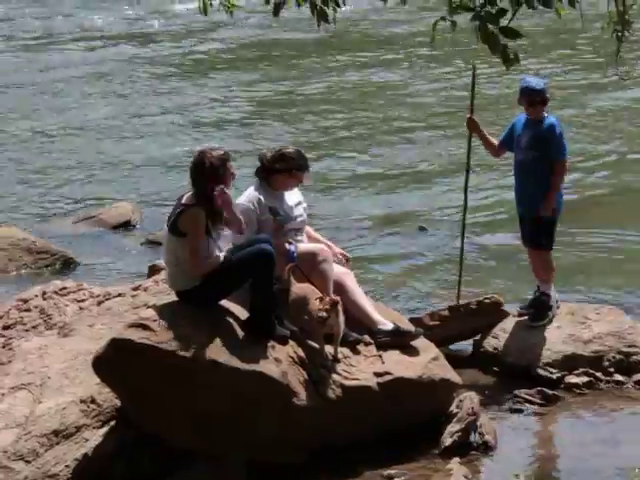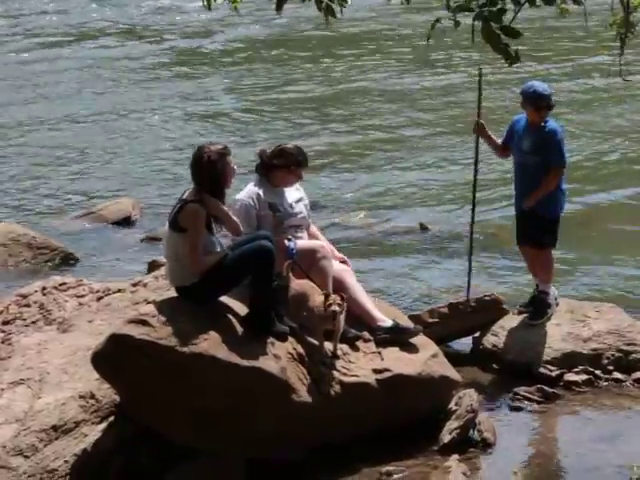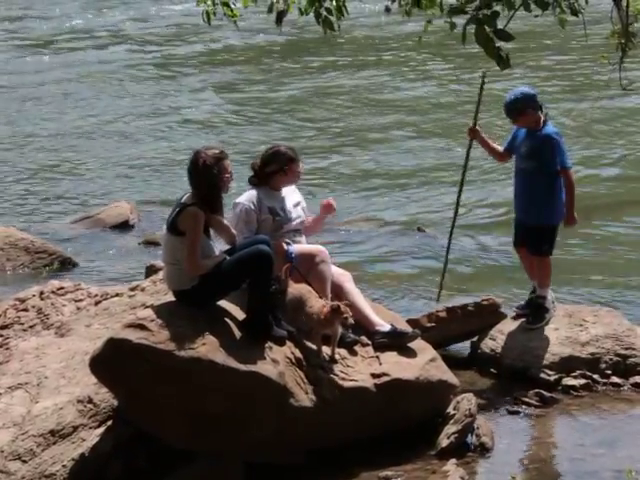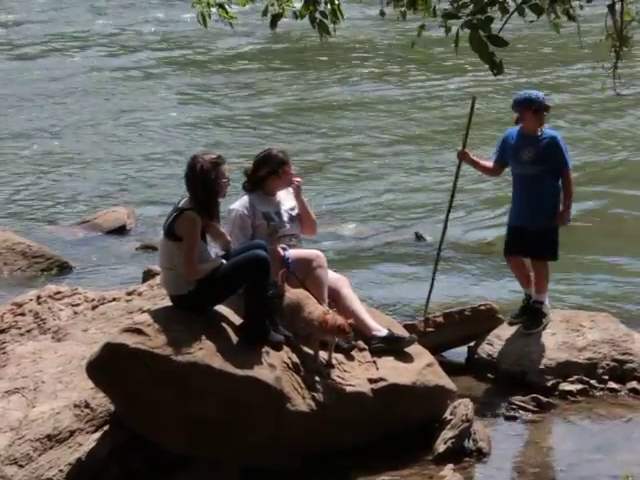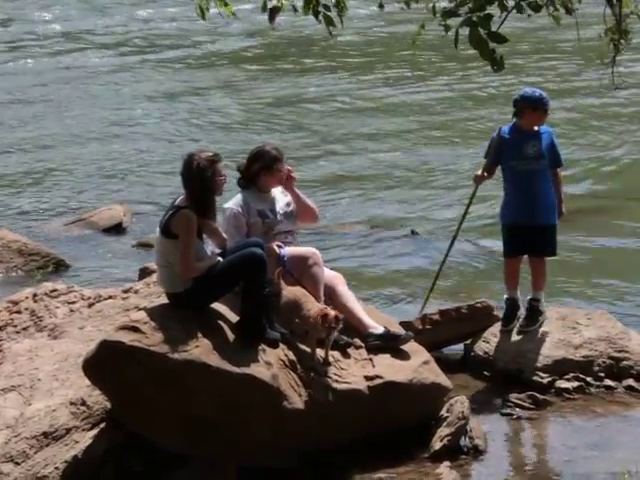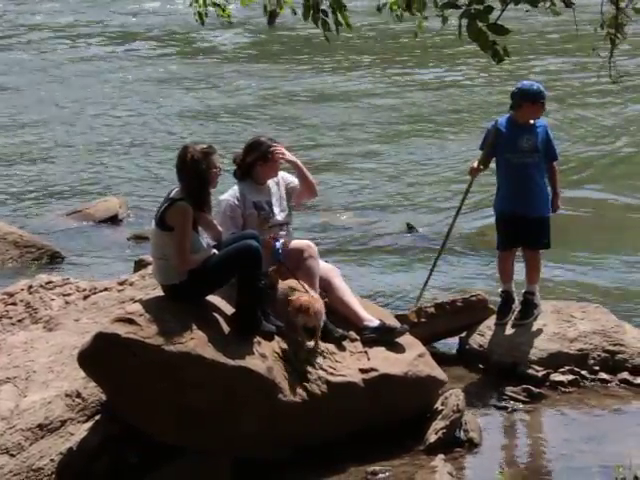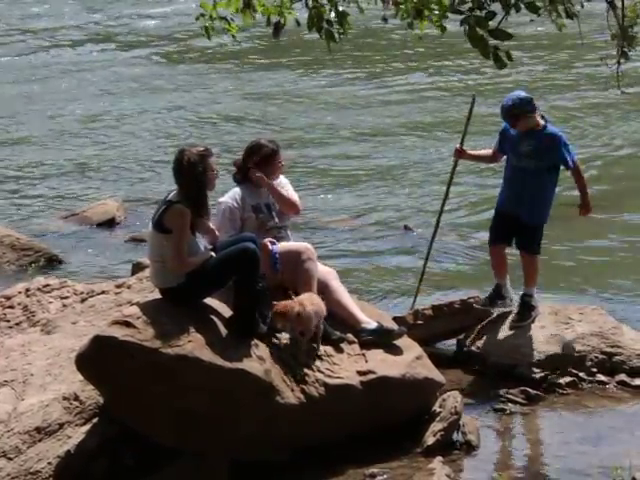
dt=0.7s
person 1, frame 1
left shoulder: (551, 126)
right shoulder: (518, 123)
left elbow: (561, 167)
right elbow: (497, 151)
left wrist: (550, 202)
right wrist: (478, 131)
left hip: (543, 202)
right hip: (524, 201)
left knee: (540, 251)
right knee: (531, 249)
left ankle: (548, 299)
right ankle: (542, 292)
person 1, frame 2
left shoulder: (552, 132)
right shoulder: (517, 124)
left elbow: (558, 171)
right elbow: (503, 152)
left wrist: (534, 198)
right wrist: (485, 135)
left hip: (546, 203)
right hip: (524, 201)
left knee: (541, 250)
right knee: (526, 247)
left ankle: (547, 297)
right ankle: (541, 290)
person 1, frame 3
left shoulder: (549, 137)
right shoulder: (521, 132)
left elbow: (567, 174)
right elbow: (502, 156)
left wrist: (569, 210)
right wrist: (480, 138)
left hip: (545, 210)
right hip: (524, 208)
left knee: (540, 255)
right knee: (522, 249)
left ankle: (545, 302)
right ankle: (537, 293)
person 1, frame 4
left shoulder: (552, 139)
right shoulder: (510, 138)
left elbow: (566, 176)
right elbow: (495, 169)
left wrist: (566, 207)
right wrist: (471, 160)
left hip: (545, 215)
right hip: (519, 213)
left knee: (539, 261)
right knee: (512, 257)
left ankle: (540, 307)
right ankle: (531, 298)
person 1, frame 5
left shoulder: (547, 135)
right shoulder: (504, 136)
left elbow: (554, 171)
right elbow: (490, 168)
left wrist: (559, 200)
right wrist: (481, 176)
left hip: (543, 212)
right hip: (514, 213)
left knee: (537, 259)
right knee: (511, 259)
left ankle: (536, 305)
right ankle: (512, 303)
person 1, frame 6
left shoulder: (542, 129)
right shoulder: (499, 128)
left elbow: (550, 164)
right elbow: (486, 158)
left wrist: (556, 194)
right wrist: (477, 167)
left hip: (537, 204)
right hip: (507, 205)
left knee: (532, 251)
right knee: (505, 252)
left ankle: (531, 298)
right ankle: (507, 296)
person 1, frame 7
left shoulder: (553, 137)
right shoulder: (509, 130)
left elbow: (575, 168)
right elbow: (495, 155)
left wrist: (585, 199)
right wrist: (468, 154)
left hip: (534, 208)
right hip: (507, 203)
left knee: (528, 254)
right knee: (496, 246)
left ankle: (529, 300)
right ankle: (502, 291)
person 2, frame 1
left shoulder: (293, 193)
right shoulder: (250, 202)
left wrist: (330, 245)
left hip: (303, 260)
left knee: (344, 275)
right knee: (321, 253)
left ankle: (381, 326)
person 2, frame 2
left shoulder: (295, 190)
right shoulder: (249, 198)
left elbow: (308, 227)
left wrist: (333, 251)
right wrist: (276, 243)
left hip: (304, 257)
left knee: (344, 272)
right knee: (319, 250)
left ankle: (381, 323)
person 2, frame 3
left shoulder: (291, 192)
right shoulder: (248, 202)
left elbow: (304, 228)
left wrist: (322, 215)
right wrist: (275, 247)
left hip: (301, 261)
left knee: (342, 277)
right knee: (319, 253)
left ankle: (379, 328)
person 2, frame 4
left shoulder: (286, 195)
right shoulder: (243, 208)
left elbow: (311, 230)
right elbow: (237, 251)
left wrist: (299, 198)
right wrist: (268, 251)
left hip: (299, 266)
left knee: (339, 282)
right knee: (315, 258)
left ankle: (375, 333)
person 2, frame 5
left shoulder: (282, 192)
right shoulder: (238, 206)
left elbow: (313, 218)
left wrist: (292, 190)
left hip: (295, 262)
left knee: (335, 280)
right knee: (312, 255)
left ankle: (372, 330)
person 2, frame 6
left shoulder: (280, 181)
right shoulder: (233, 198)
left elbow: (311, 193)
left wrist: (294, 161)
right wrist: (260, 243)
left hip: (290, 255)
left knee: (330, 272)
right knee: (307, 248)
left ankle: (368, 323)
person 2, frame 7
left shoulder: (278, 182)
right shoulder: (232, 201)
left elbow: (295, 209)
left wrist: (268, 185)
left hip: (287, 258)
left knee: (328, 275)
right knee: (305, 250)
left ankle: (365, 325)
person 3, frame 1
left shoulder: (197, 199)
right shoulder: (194, 212)
left elbow: (238, 228)
right elbow: (196, 267)
left wrist: (228, 208)
right wrist: (225, 259)
left hip: (198, 280)
right hip: (194, 289)
left knee: (263, 241)
right knee: (264, 255)
left ankle: (270, 315)
right ankle: (260, 324)
person 3, frame 2
left shoulder: (200, 197)
right shoulder: (195, 209)
left elbow: (237, 231)
right elbow: (196, 263)
left wrist: (221, 211)
right wrist: (224, 253)
left hip: (201, 272)
right hip: (193, 285)
left knee: (263, 238)
right knee: (263, 251)
left ankle: (270, 312)
right ankle: (260, 320)
person 3, frame 3
left shoulder: (199, 201)
right shoulder: (194, 212)
left elbow: (231, 239)
right elbow: (193, 267)
left wrist: (217, 220)
right wrist: (221, 258)
left hip: (197, 279)
right hip: (191, 289)
left knee: (262, 242)
right knee: (262, 256)
left ankle: (268, 315)
right ankle: (257, 324)
person 3, frame 4
left shoulder: (194, 206)
right shoulder: (191, 216)
left elbow: (226, 244)
right elbow: (191, 271)
right wrist: (218, 261)
left hip: (194, 283)
right hip: (188, 294)
left knee: (258, 246)
right knee: (258, 260)
left ankle: (266, 320)
right ankle: (255, 329)
person 3, frame 5
left shoulder: (189, 203)
right shoulder: (186, 215)
left elbow: (222, 243)
right elbow: (187, 270)
right wrist: (214, 259)
left hip: (190, 282)
right hip: (185, 292)
left knee: (255, 245)
right knee: (254, 259)
left ankle: (263, 319)
right ankle: (252, 327)
person 3, frame 6
left shoulder: (184, 195)
right shoulder: (182, 207)
left elbow: (217, 235)
right elbow: (182, 262)
right wrist: (210, 253)
left hip: (186, 273)
right hip: (180, 284)
left knee: (251, 237)
right knee: (250, 251)
left ankle: (259, 311)
right ankle: (248, 320)
person 3, frame 7
left shoulder: (181, 198)
right shoulder: (180, 210)
left elbow: (213, 237)
right elbow: (180, 265)
right wrist: (208, 255)
left hip: (181, 278)
right hip: (177, 287)
left knee: (248, 240)
right knee: (248, 253)
left ankle: (259, 313)
right ankle: (246, 323)
